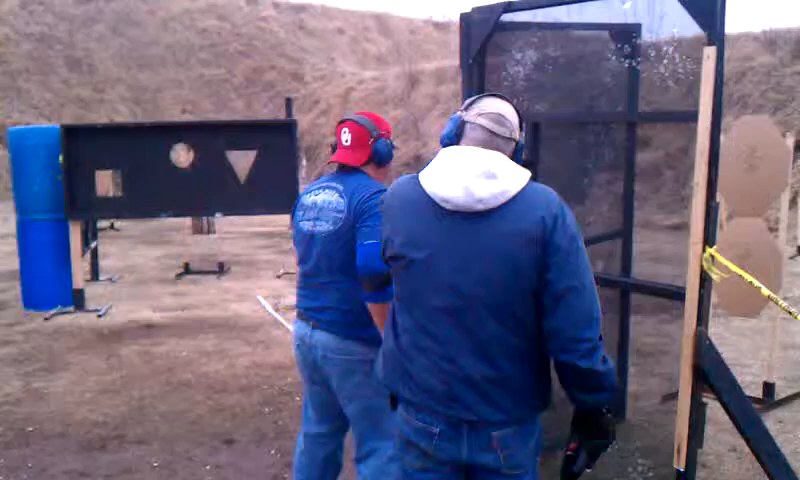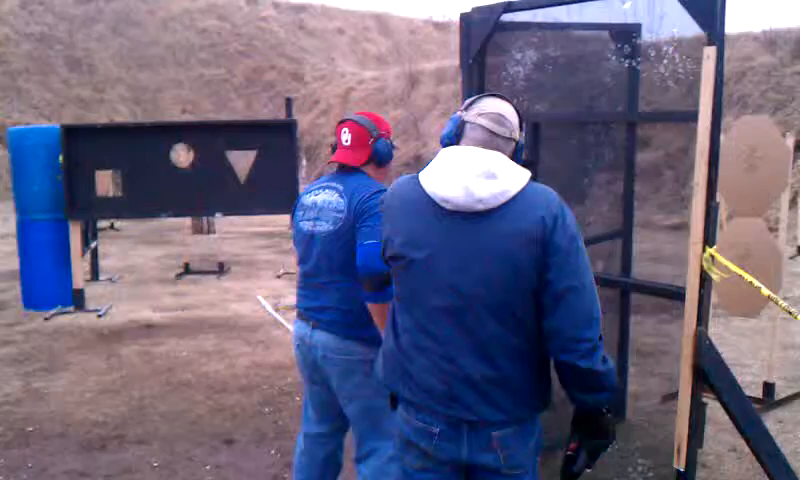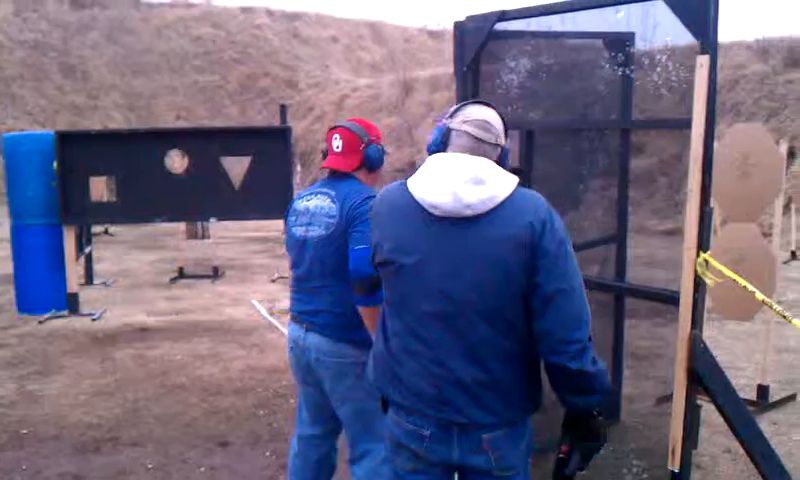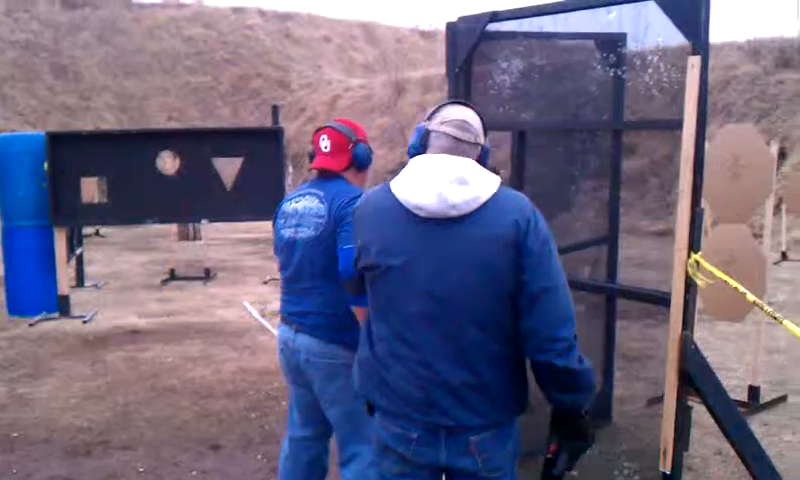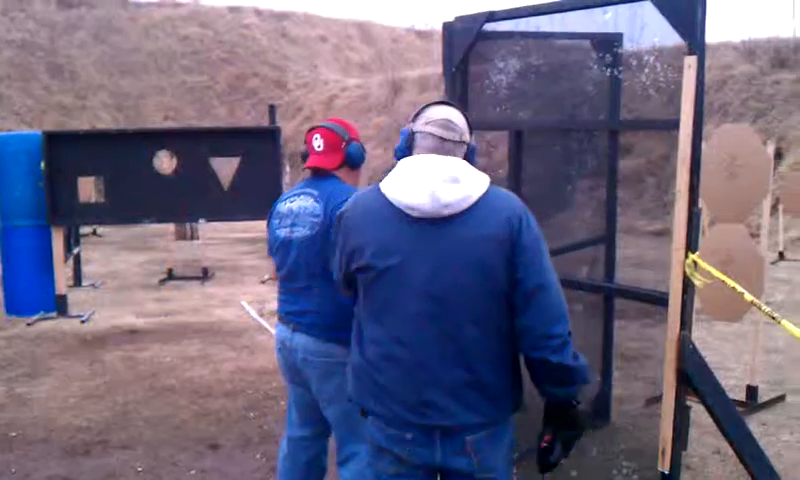
dt=0.1s
person 1, frame 1
left shoulder: (400, 198)
right shoulder: (545, 210)
right elbow: (575, 330)
right wrist: (593, 405)
left hip: (423, 413)
right hip: (507, 420)
person 1, frame 2
left shoulder: (400, 198)
right shoulder: (545, 210)
right elbow: (575, 331)
right wrist: (594, 405)
left hip: (423, 413)
right hip: (507, 419)
person 1, frame 3
left shoulder: (388, 206)
right shoulder: (533, 215)
right elbow: (566, 334)
right wrist: (584, 409)
left hip: (413, 416)
right hip: (499, 420)
person 1, frame 4
left shoulder: (371, 209)
right shoulder: (516, 214)
right elbow: (551, 333)
right wrist: (571, 407)
left hip: (400, 418)
right hip: (485, 421)
person 1, frame 5
left shoulder: (359, 212)
right shoulder: (508, 213)
left elbow: (346, 291)
right elbow: (546, 327)
right wrist: (563, 399)
left hip: (393, 418)
right hip: (480, 421)
person 2, frame 1
left shoulder: (309, 194)
right shoulder: (373, 197)
right elbow: (375, 277)
left hip: (307, 331)
right hip: (352, 341)
left knee: (318, 431)
right knee: (382, 443)
person 2, frame 2
left shoulder: (309, 194)
right shoulder: (373, 198)
right elbow: (376, 278)
left hip: (307, 331)
right hip: (352, 341)
left knee: (318, 431)
right knee: (382, 443)
person 2, frame 3
left shoulder: (302, 200)
right shoulder: (365, 202)
right elbow: (367, 281)
left hip: (301, 334)
right hip: (345, 344)
left knee: (312, 432)
right knee: (374, 444)
person 2, frame 4
left shoulder: (290, 201)
right shoulder: (353, 202)
left hip: (292, 335)
right hip: (335, 345)
left knee: (303, 434)
right knee: (363, 446)
person 2, frame 5
left shoulder: (285, 201)
right shoulder: (349, 202)
left hip: (289, 335)
right hip: (334, 343)
left knee: (302, 433)
right knee: (361, 445)
